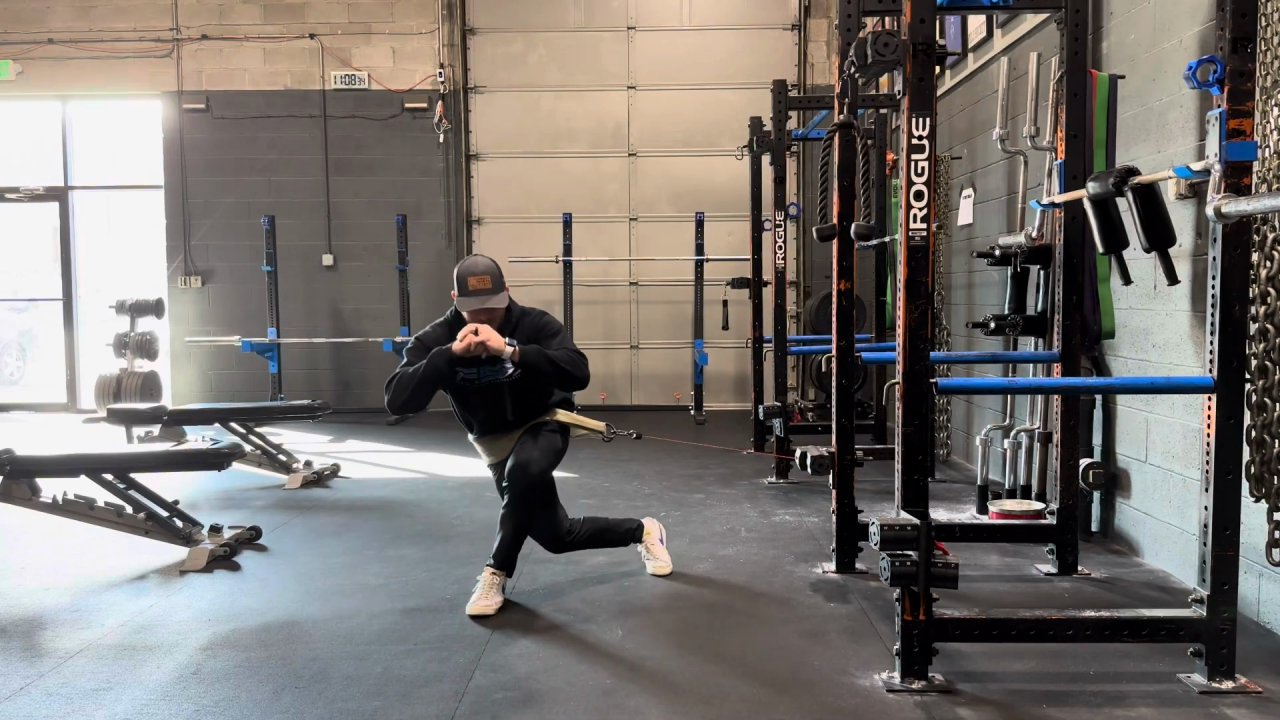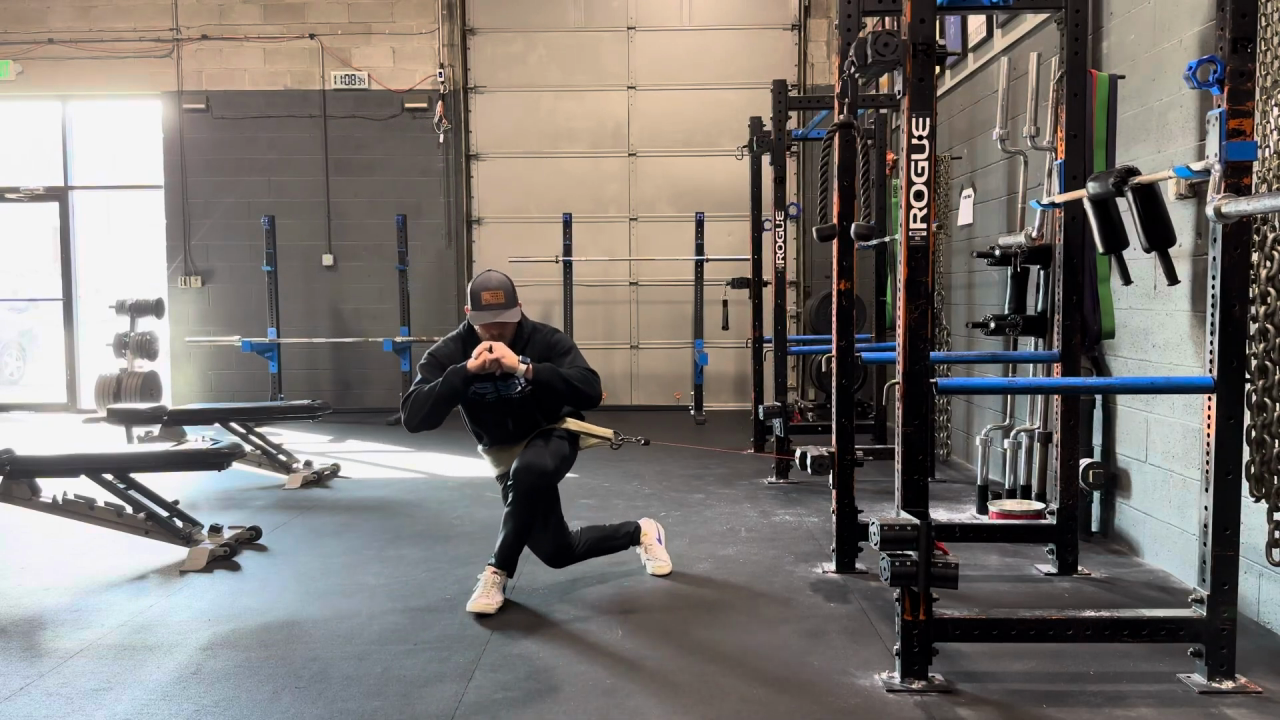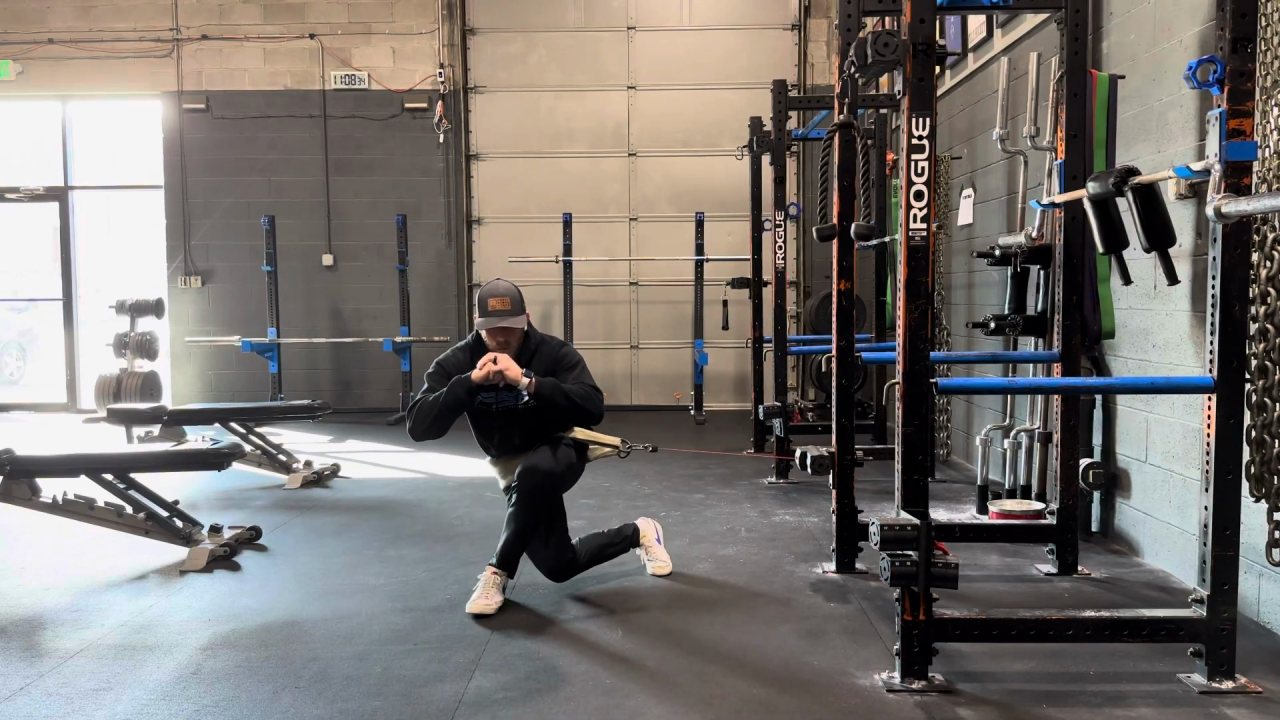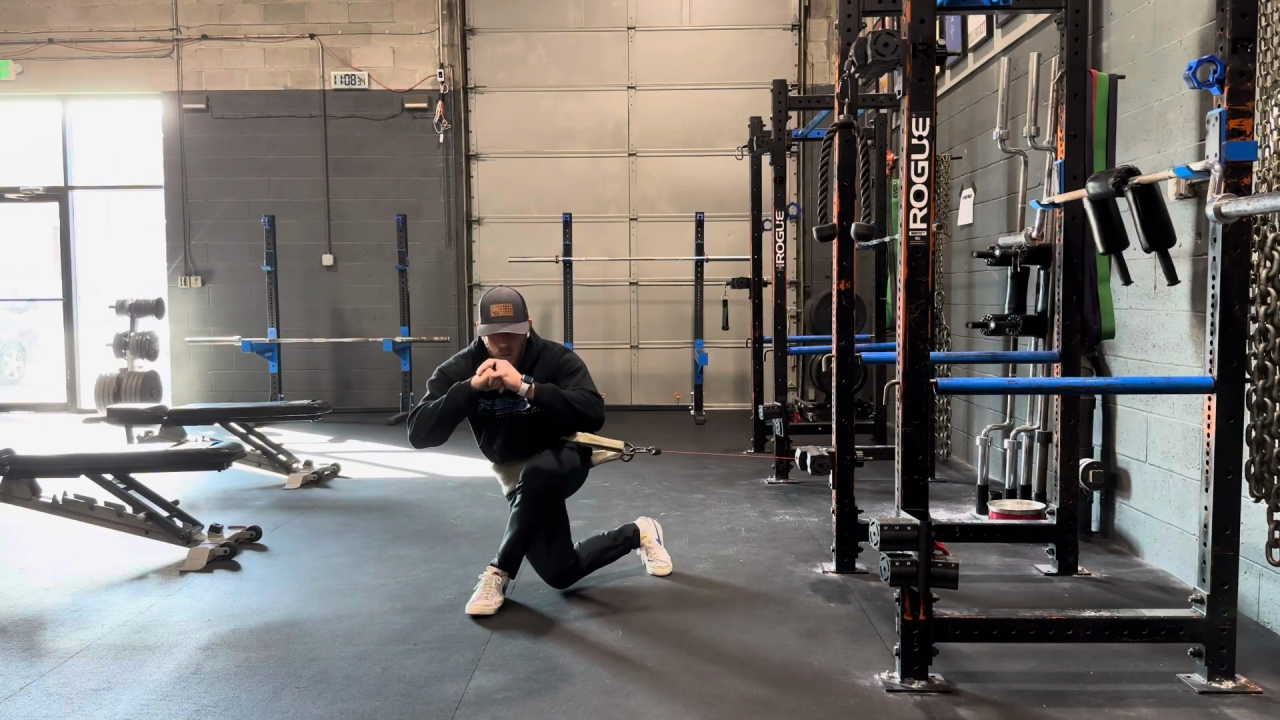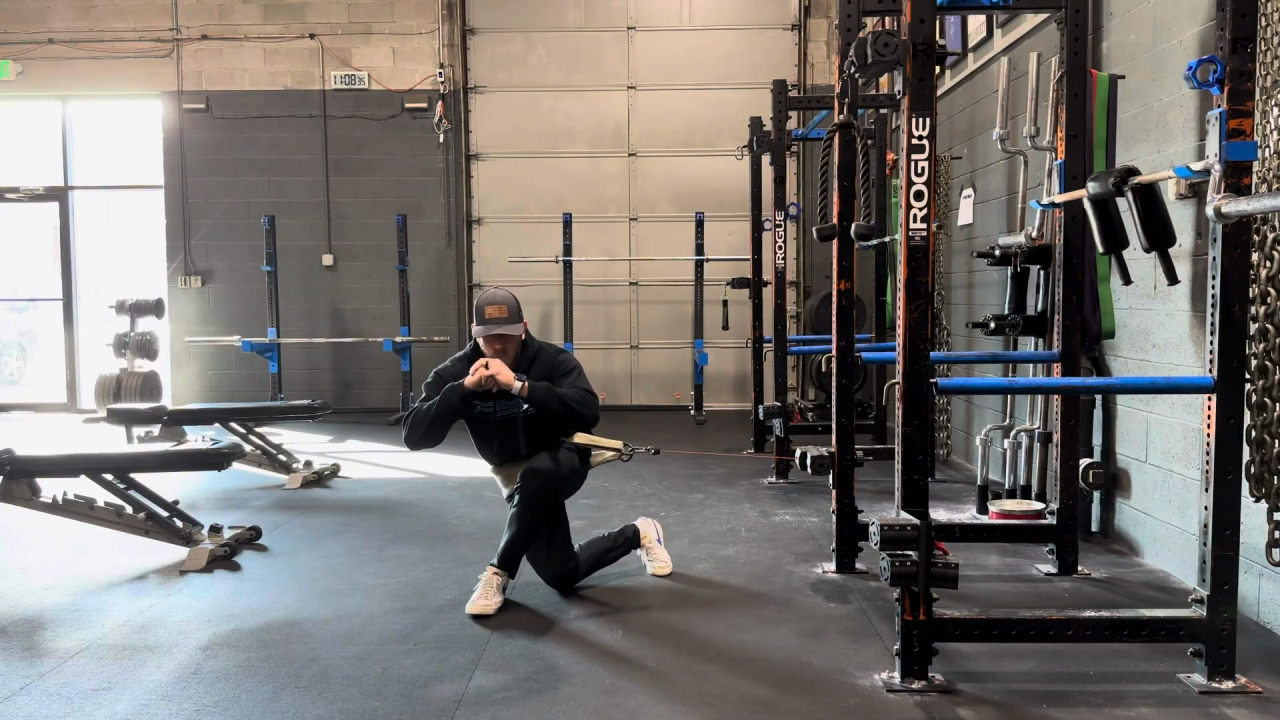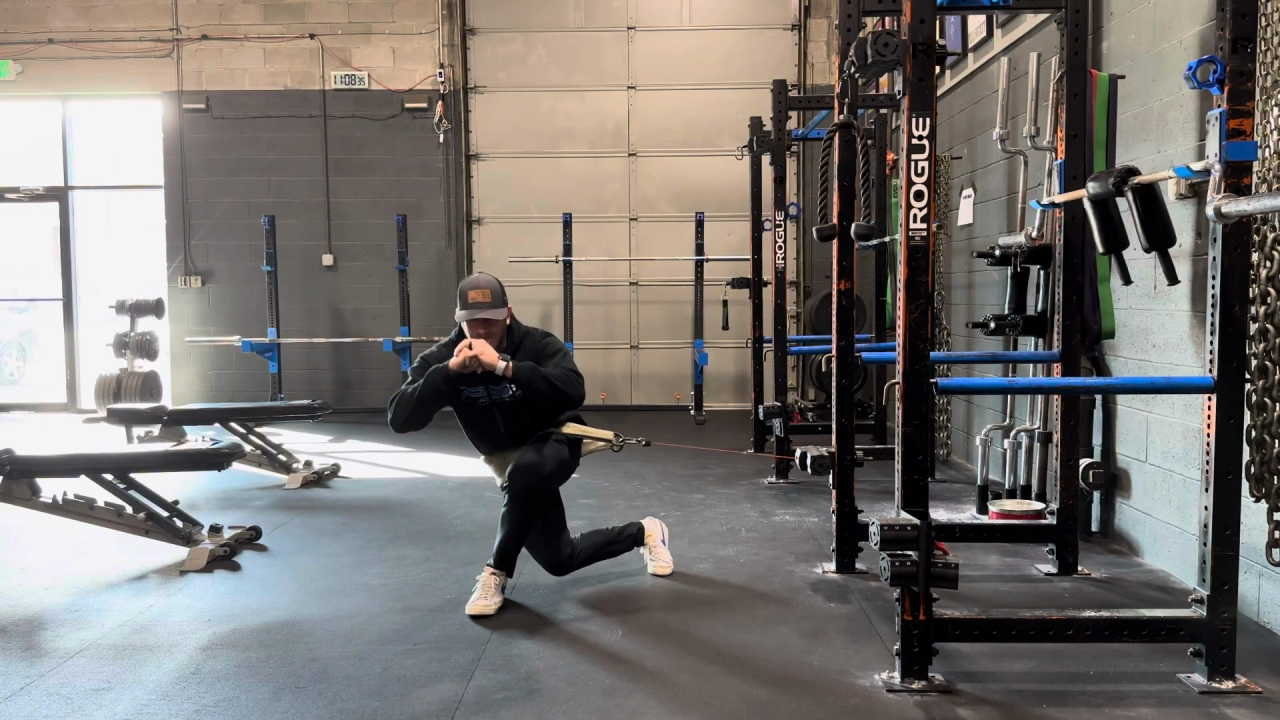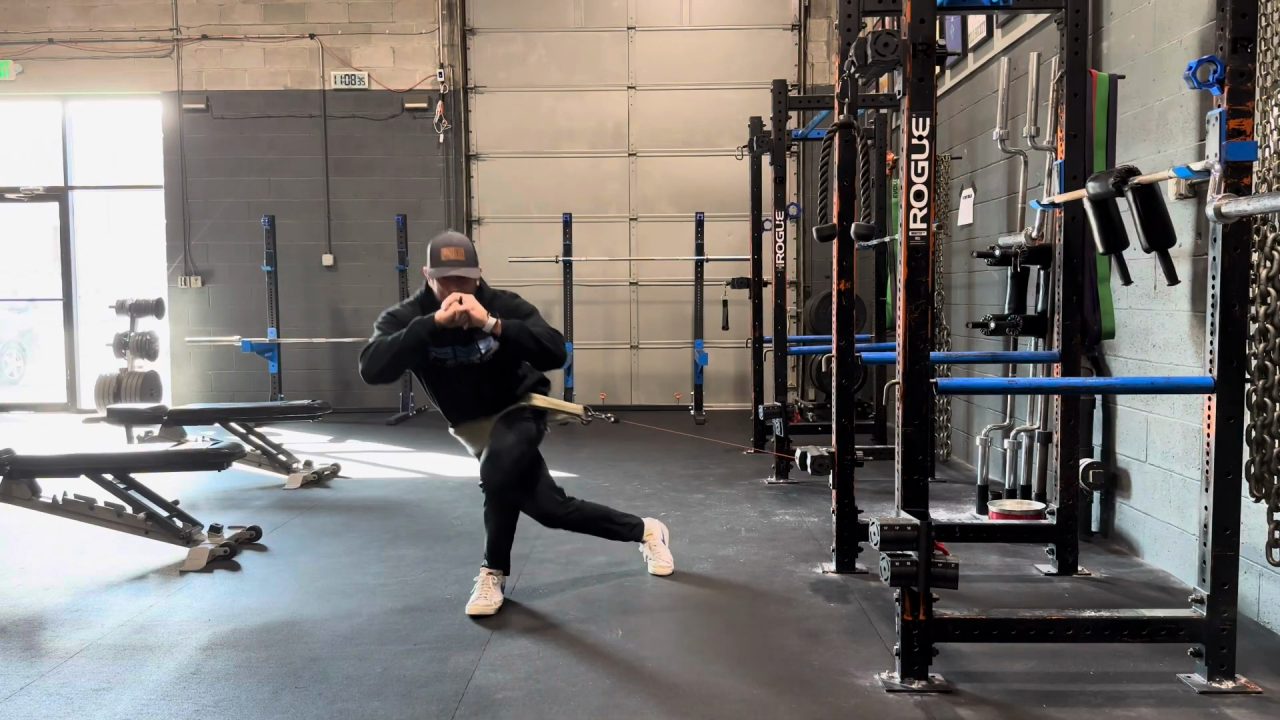
dt=0.2s
person 1, frame 1
left shoulder: (535, 324)
right shoulder: (436, 339)
left elbow: (577, 374)
right elbow: (397, 401)
left wrist: (510, 349)
right wrist: (450, 354)
left hip: (542, 423)
right hip: (495, 443)
left knee: (523, 473)
right knee: (556, 535)
left ankle: (496, 574)
right ankle: (641, 531)
person 1, frame 2
left shoulder: (546, 340)
right shoulder: (448, 353)
left elbow: (590, 392)
right elbow: (413, 418)
left wrist: (523, 367)
right wrist: (466, 371)
left hip: (551, 436)
right hip: (504, 455)
left knee: (529, 473)
right knee: (558, 552)
left ankle: (497, 573)
right ankle: (640, 532)
person 1, frame 3
left shoulder: (554, 352)
right shoulder: (456, 363)
left elbow: (593, 409)
right elbow: (418, 427)
left wrist: (526, 380)
right wrist: (470, 381)
left hip: (559, 449)
right hip: (511, 466)
left knee: (533, 476)
right knee: (559, 566)
left ankle: (498, 573)
right ankle: (638, 534)
person 1, frame 4
left shoulder: (557, 359)
right shoulder: (458, 371)
left elbow: (593, 415)
right elbow: (419, 435)
left wrist: (525, 386)
right wrist: (469, 388)
left hip: (563, 455)
right hip: (516, 474)
left knee: (538, 479)
right knee: (561, 573)
left ankle: (499, 573)
right ankle: (638, 534)
person 1, frame 5
left shoulder: (553, 360)
right shoulder: (454, 373)
left elbow: (587, 414)
right elbow: (414, 436)
left wrist: (518, 385)
right wrist: (463, 389)
left hip: (562, 457)
right hip: (515, 476)
left knee: (536, 479)
right knee: (562, 576)
left ankle: (498, 574)
right ankle: (638, 534)
person 1, frame 6
left shoulder: (538, 344)
right shoulder: (440, 359)
left elbow: (572, 393)
right elbow: (400, 420)
left wrist: (503, 366)
right wrist: (448, 371)
left hip: (554, 444)
right hip: (507, 462)
left knee: (524, 475)
right knee: (559, 560)
left ankle: (496, 574)
right ankle: (643, 533)
person 1, frame 7
left shoulder: (504, 306)
right shoulder: (406, 317)
left elbow: (555, 353)
right elbow: (372, 370)
left wrist: (492, 324)
right wrist: (432, 323)
left hip: (519, 410)
right hip: (474, 429)
left knee: (498, 471)
right knee: (552, 508)
left ankle: (493, 573)
right ankle: (643, 530)
